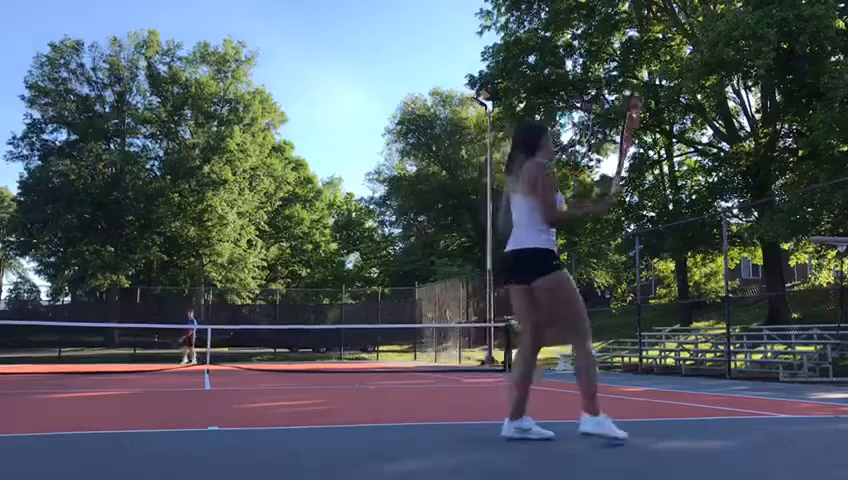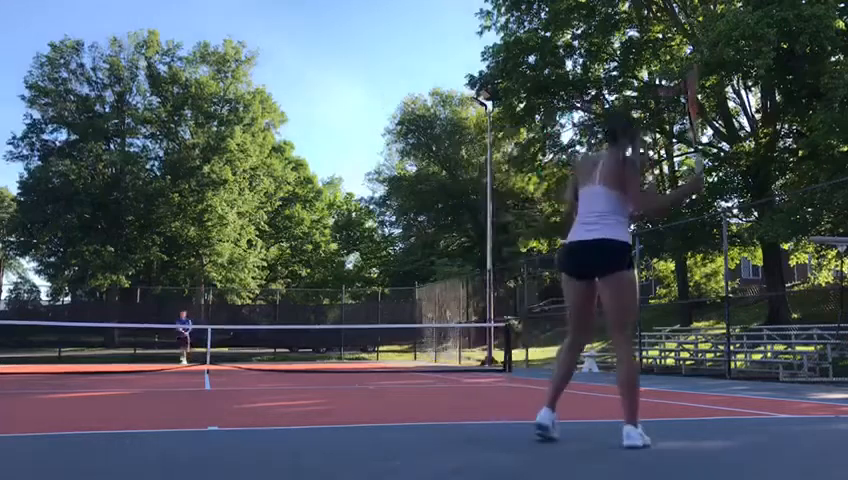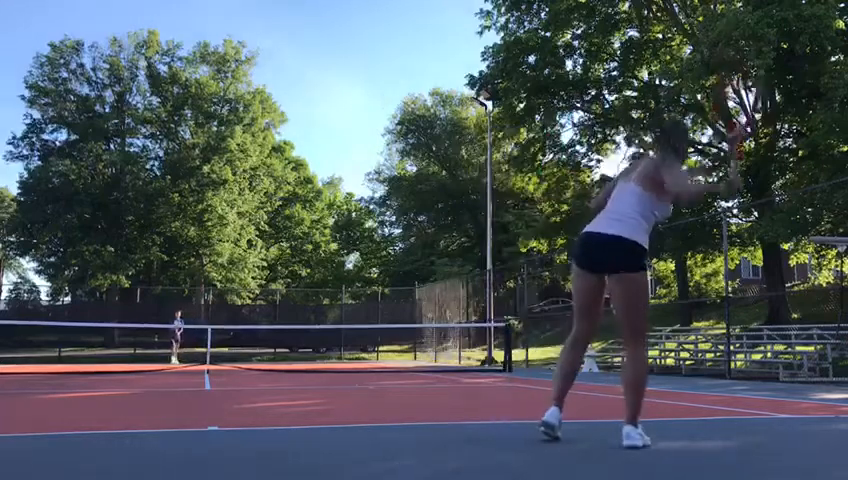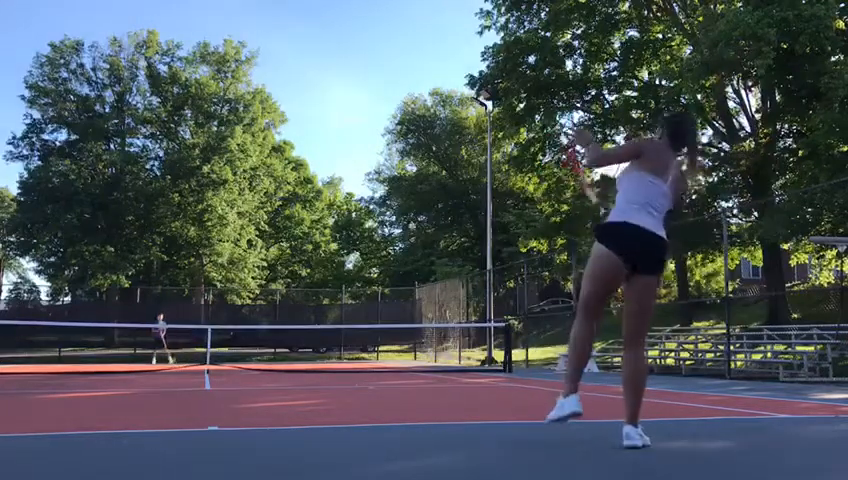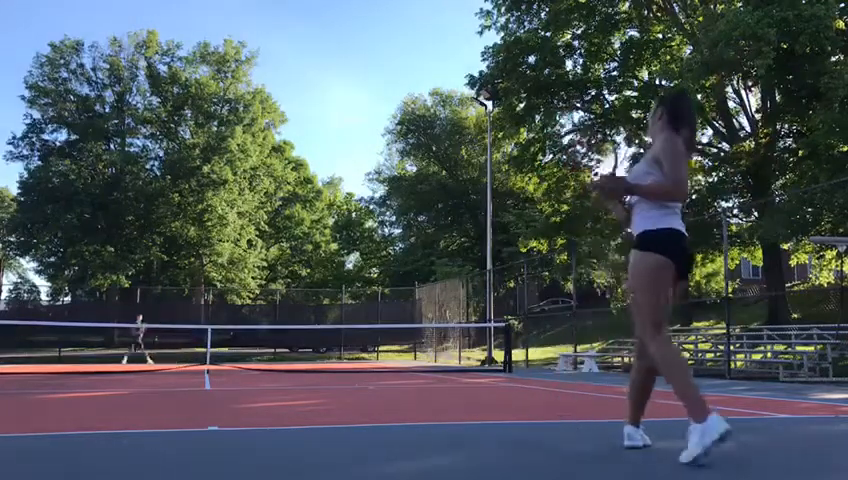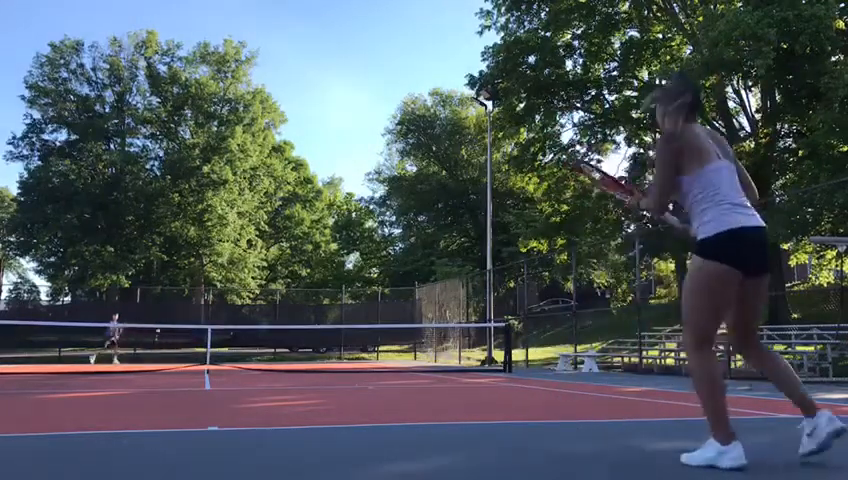
dt=0.5s
person 1, frame 1
left shoulder: (514, 175)
right shoulder: (543, 167)
right elbow: (550, 216)
right wrist: (591, 209)
left hip: (514, 258)
right hip: (538, 257)
left knee: (531, 341)
right knee: (580, 334)
left ankle: (516, 420)
right ankle: (592, 414)
person 1, frame 2
left shoulder: (582, 164)
right shoulder: (628, 163)
right elbow: (643, 209)
right wrist: (686, 191)
left hip: (575, 249)
right hip: (611, 250)
left knee: (576, 337)
right knee: (622, 341)
left ankle: (548, 411)
right ankle: (631, 427)
person 1, frame 3
left shoulder: (634, 165)
right shoulder: (668, 169)
left elbow: (597, 203)
right elbow: (681, 191)
right wrist: (721, 187)
left hip: (589, 241)
right hip: (626, 250)
left knee: (580, 333)
right knee: (634, 342)
left ankle: (554, 410)
right ankle: (632, 426)
person 1, frame 4
left shoulder: (647, 147)
right shoulder: (680, 179)
left elbow: (595, 159)
left wrist: (586, 142)
left hip: (619, 235)
right hip: (653, 246)
left knee: (586, 316)
right knee: (635, 340)
left ankle: (570, 395)
right ankle: (632, 427)
person 1, frame 5
left shoulder: (667, 140)
right shoulder: (674, 148)
left elbow: (674, 191)
left wrist: (624, 188)
right wrist: (620, 189)
left hip: (655, 242)
right hip: (674, 243)
left knee: (652, 334)
right knee: (645, 339)
left ankle: (704, 421)
right ankle: (633, 427)
person 1, frame 6
left shoulder: (671, 138)
right shoulder: (715, 139)
left elbow: (658, 203)
right elbow: (751, 192)
left wrist: (642, 202)
left hip: (720, 244)
right hip: (755, 238)
left knee: (695, 344)
right knee: (747, 344)
left ankle: (723, 444)
